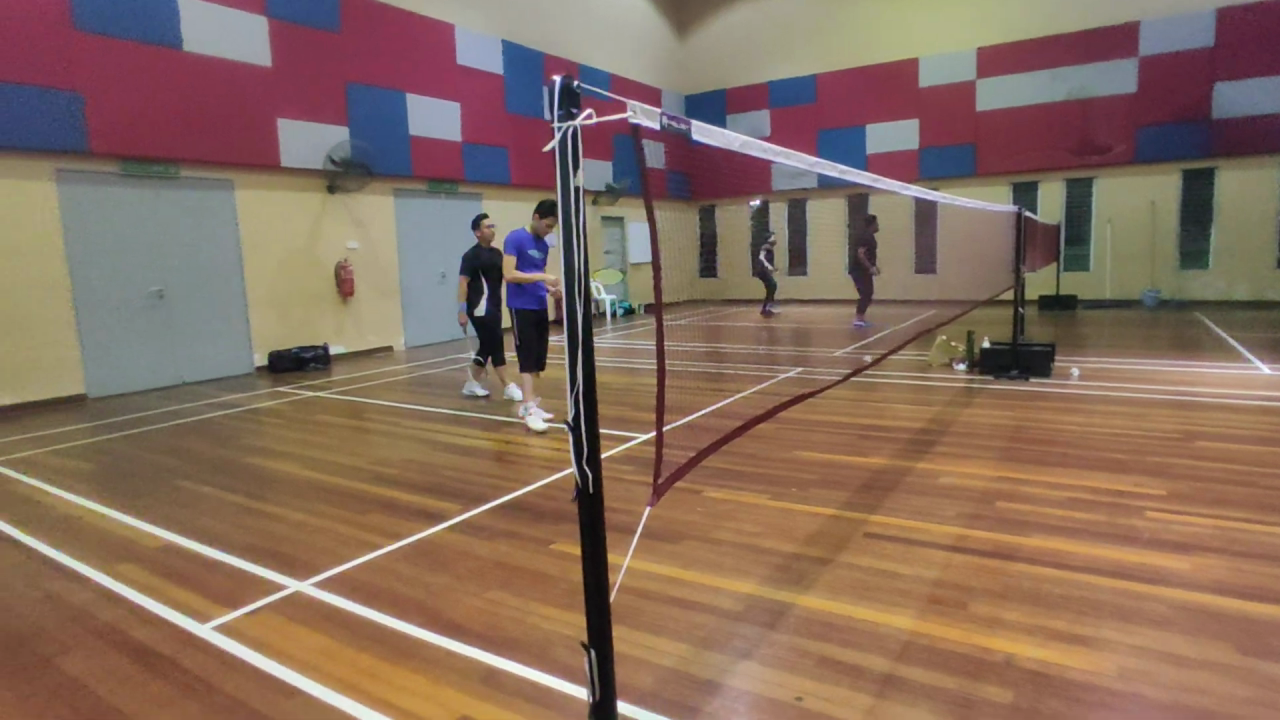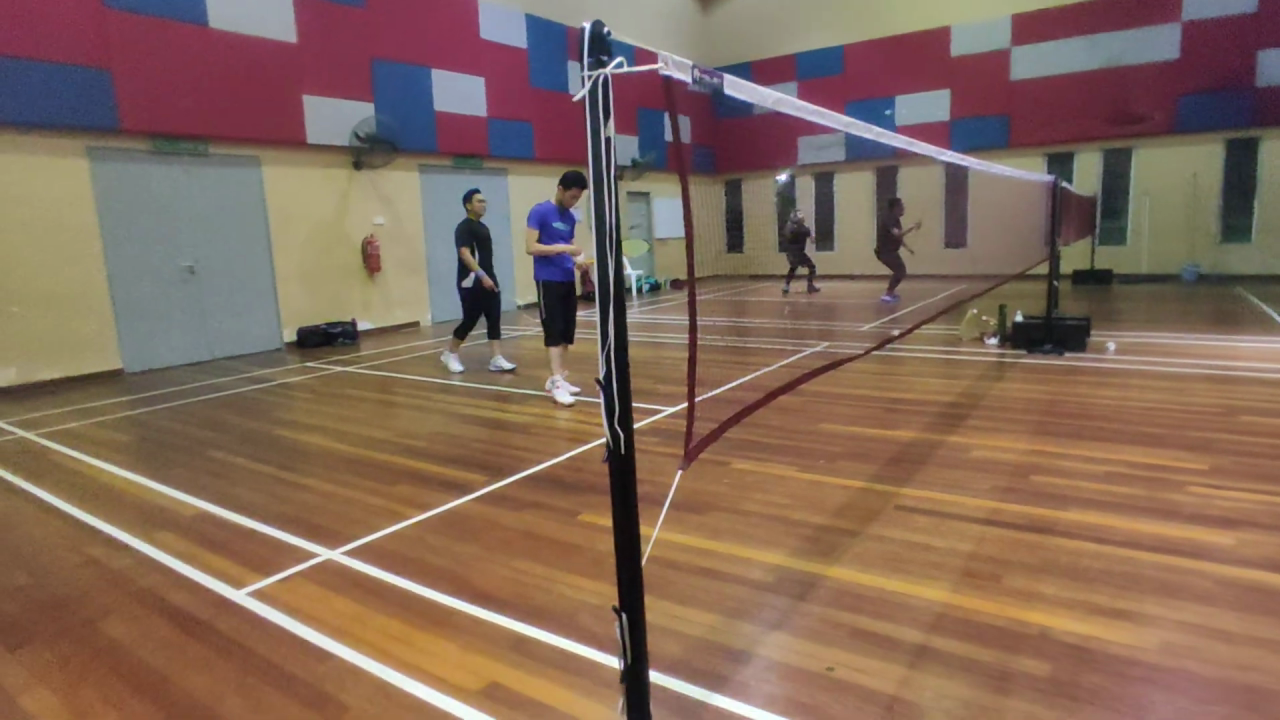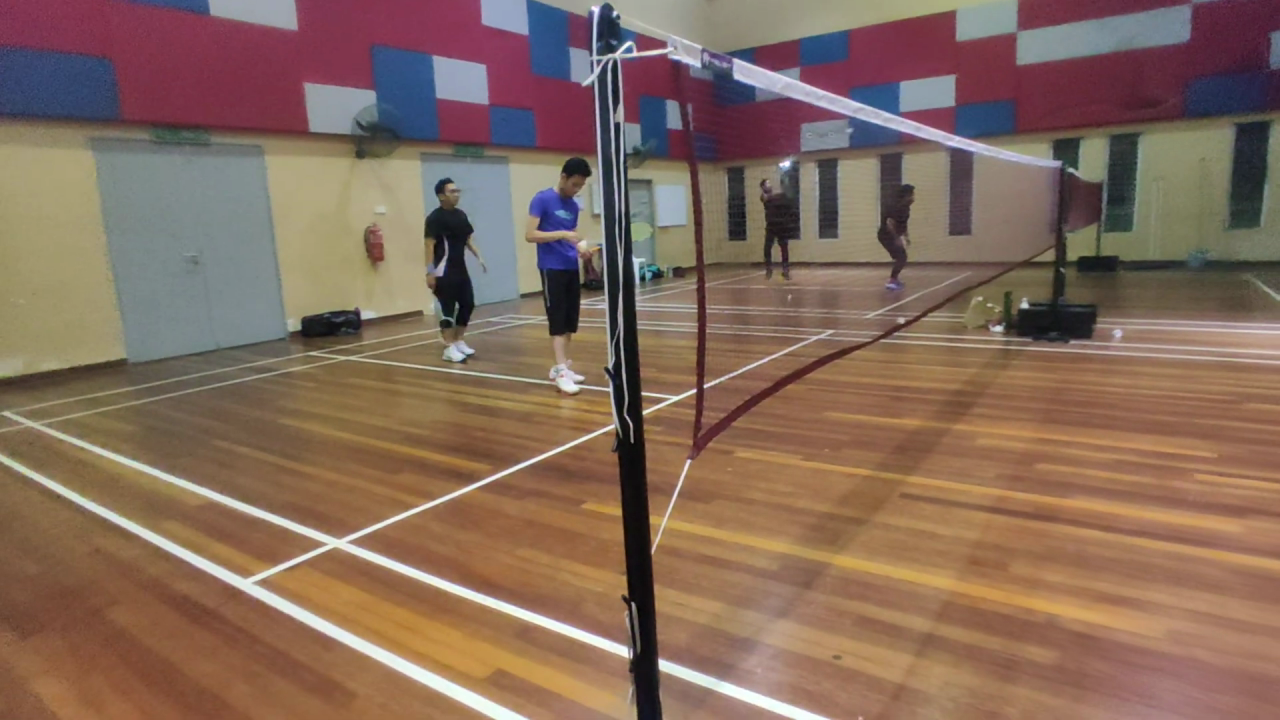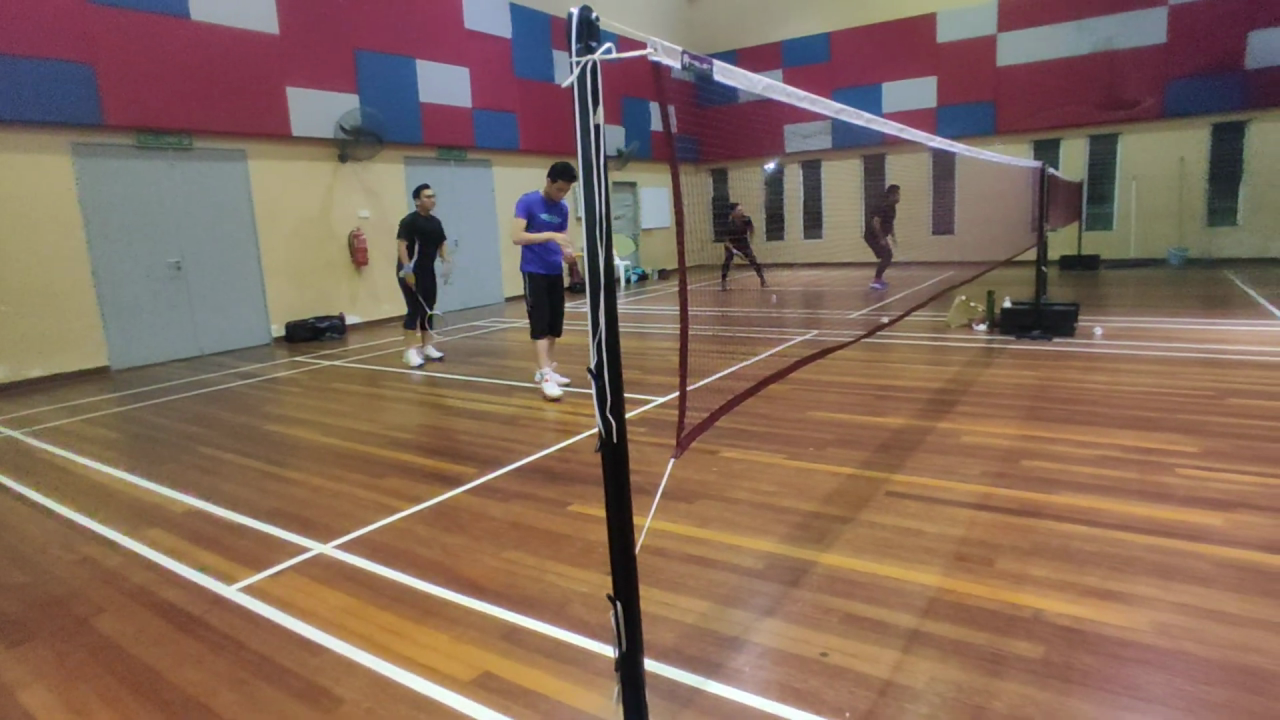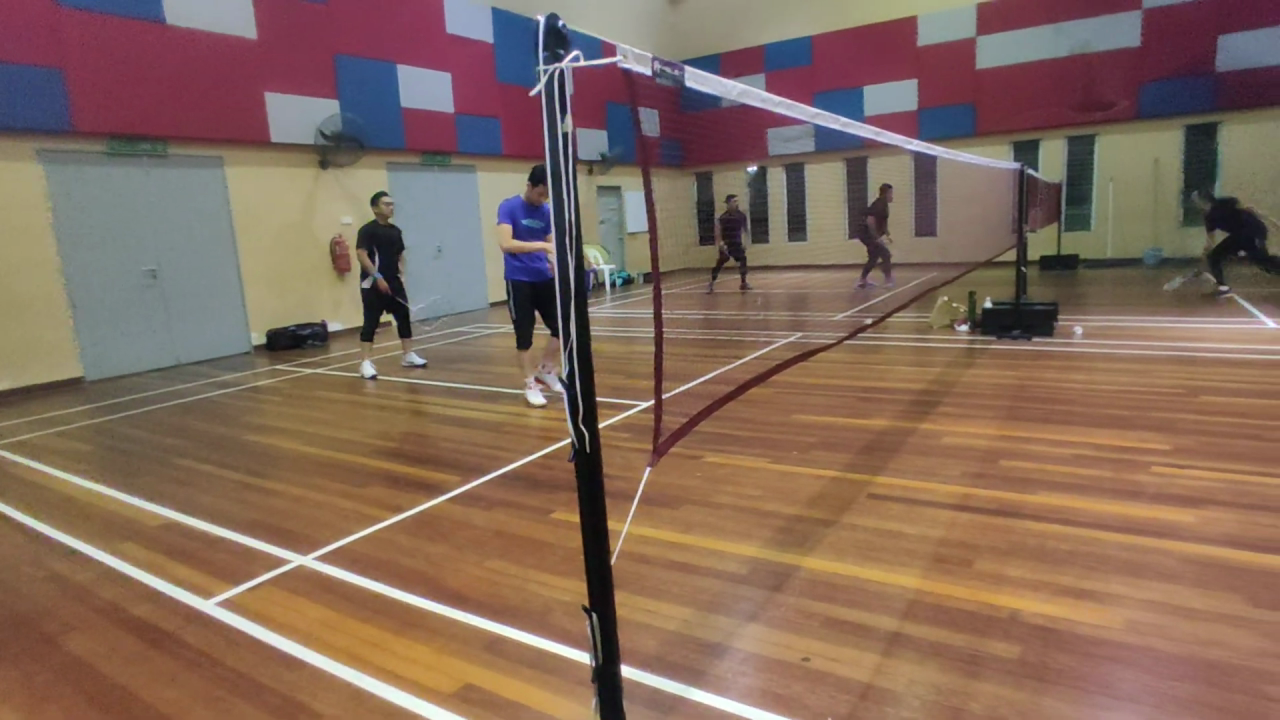
dt=0.5s
person 1, frame 1
left shoulder: (543, 245)
right shoulder: (515, 239)
right elbow: (509, 275)
left wrist: (551, 288)
right wrist: (543, 277)
left hip: (540, 307)
right hip: (522, 308)
left knee: (538, 360)
right knee: (528, 359)
left ankle: (530, 405)
right ankle: (530, 410)
person 1, frame 2
left shoulder: (570, 217)
right shoulder: (540, 212)
right elbow: (530, 247)
left wrist: (577, 260)
right wrist: (563, 247)
left hip: (568, 280)
right hip: (549, 281)
left knee: (566, 333)
right knee: (554, 332)
left ankle: (558, 378)
right ankle: (557, 383)
person 1, frame 3
left shoulder: (573, 206)
right shoulder: (542, 200)
right elbow: (530, 234)
left wrist: (580, 248)
right wrist: (562, 234)
left hip: (571, 268)
right hip: (552, 269)
left knee: (570, 321)
right knee: (558, 321)
left ankle: (561, 367)
right ankle: (561, 372)
person 1, frame 4
left shoulder: (562, 208)
right shoulder: (527, 202)
right elbow: (517, 237)
left wrist: (567, 252)
right wrist: (550, 235)
left hip: (555, 272)
right hip: (534, 272)
left knee: (555, 326)
right knee: (539, 326)
left ankle: (547, 369)
right ankle: (545, 378)
person 1, frame 5
left shoulder: (545, 212)
right shoulder: (509, 207)
right elbow: (505, 244)
left wrist: (553, 260)
right wrist: (541, 246)
left hip: (543, 279)
right hip: (519, 281)
left knee: (562, 326)
right knee: (524, 336)
left ankle: (546, 370)
right ankle: (530, 385)
person 2, frame 1
left shoulder: (496, 253)
right shoulder: (472, 255)
right elbow: (463, 283)
right wrist: (462, 310)
left hip: (494, 308)
right hip: (481, 309)
left knee: (487, 347)
right knee: (496, 345)
left ankle: (472, 383)
right ankle: (509, 387)
person 2, frame 2
left shoulder: (484, 227)
right shoulder: (464, 228)
right elbow: (466, 255)
right wrist: (482, 276)
left hip: (488, 281)
right hip: (471, 283)
left knee: (494, 319)
right knee: (470, 320)
left ankle: (497, 359)
right ankle: (450, 354)
person 2, frame 3
left shoulder: (461, 215)
right shoulder: (435, 218)
left elbow: (468, 238)
right elbow: (429, 245)
left wrist: (479, 257)
right wrist: (430, 272)
left hip: (460, 269)
right hip: (442, 272)
left knee: (468, 304)
right knee: (448, 308)
left ankle: (458, 341)
right ankle: (449, 348)
person 2, frame 4
left shoulder: (436, 222)
right shoulder: (409, 221)
left elbow: (441, 245)
right elbow: (402, 246)
right wrist: (408, 271)
left hip: (427, 273)
right hip: (411, 274)
left knee: (428, 310)
right knee: (414, 310)
left ankle: (426, 347)
right ankle: (411, 350)
person 2, frame 5
left shoulder: (395, 230)
right shoulder: (367, 230)
right elbow: (361, 255)
left wrist: (401, 274)
right wrist: (377, 277)
left hip: (394, 282)
right hip: (373, 285)
left knee: (404, 317)
right knee: (371, 322)
left ankle: (408, 355)
right ankle: (366, 363)
